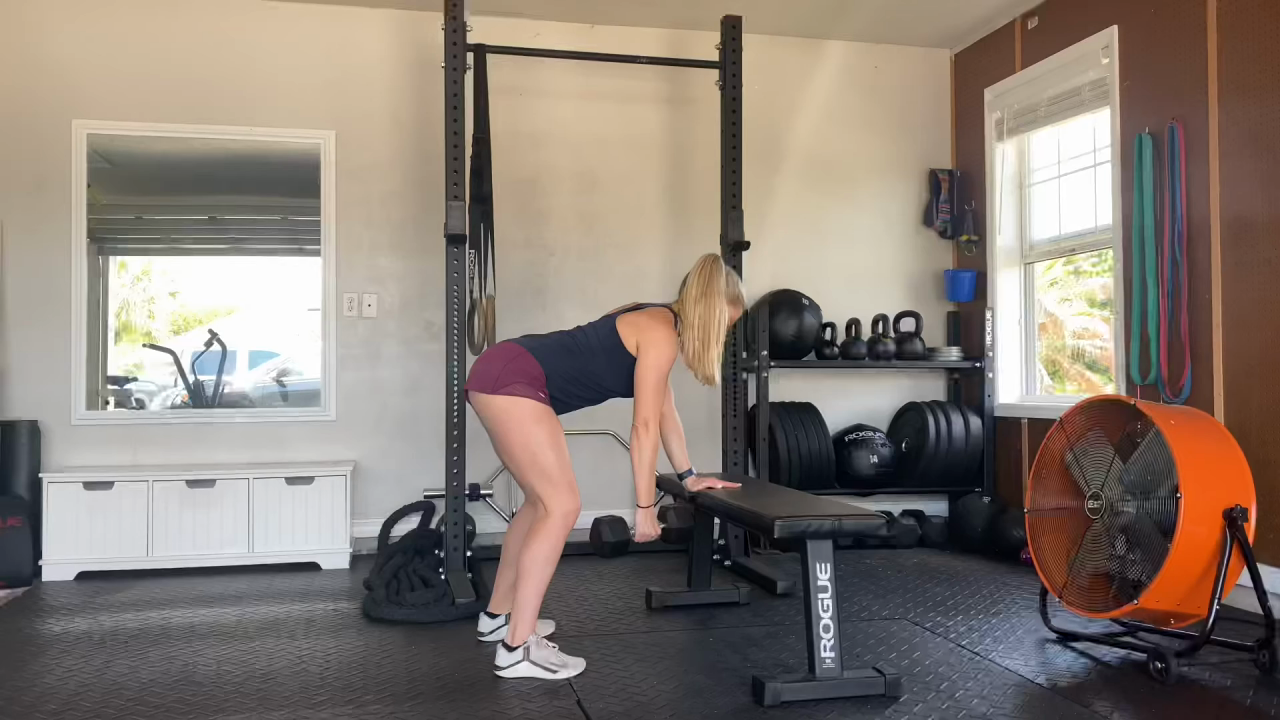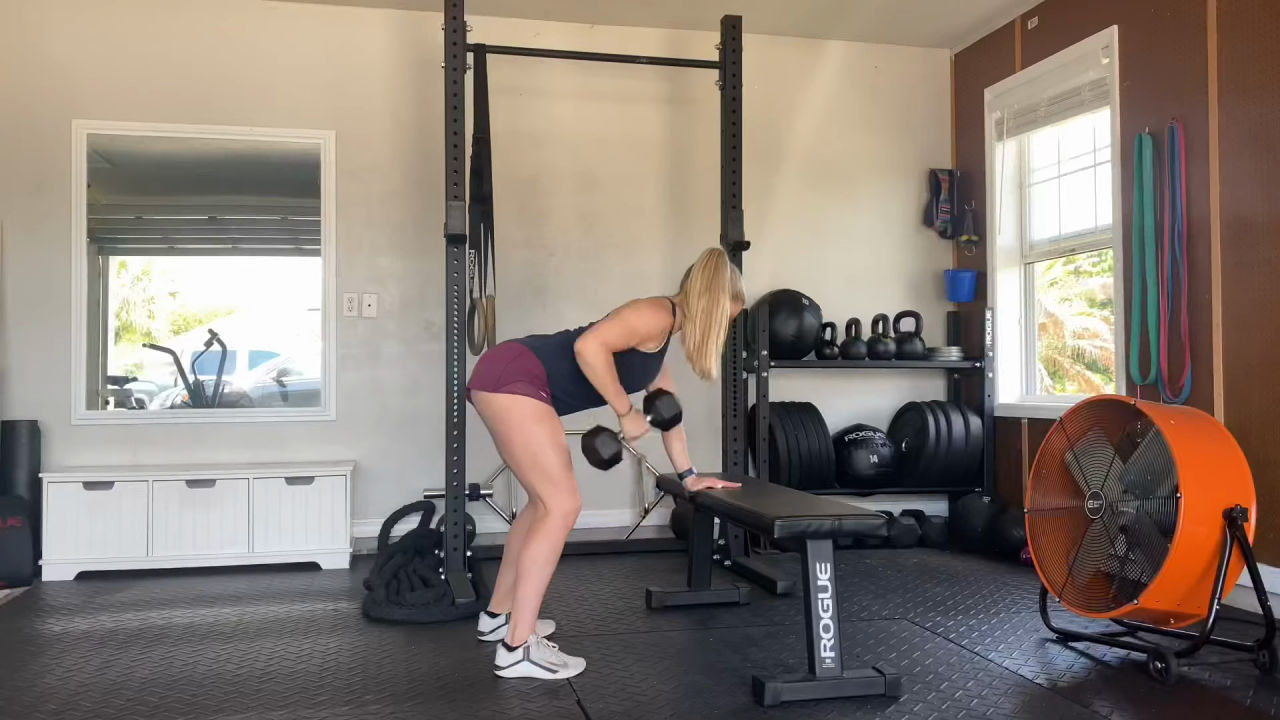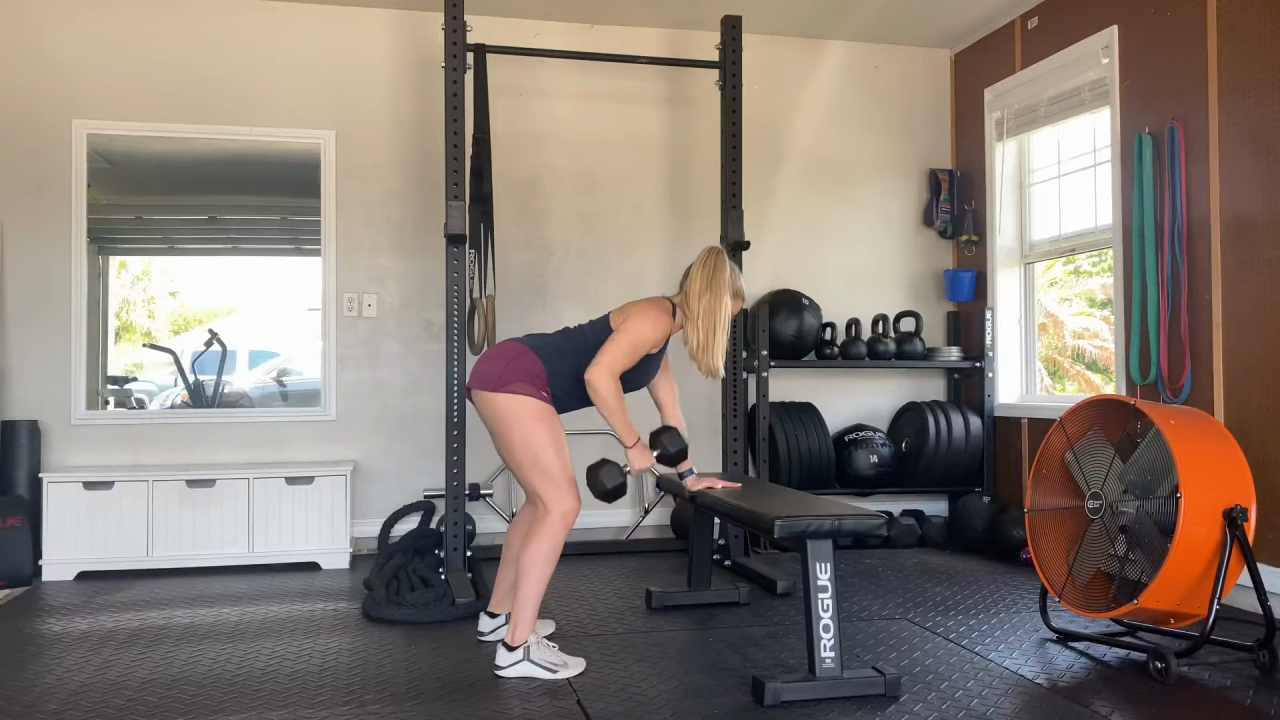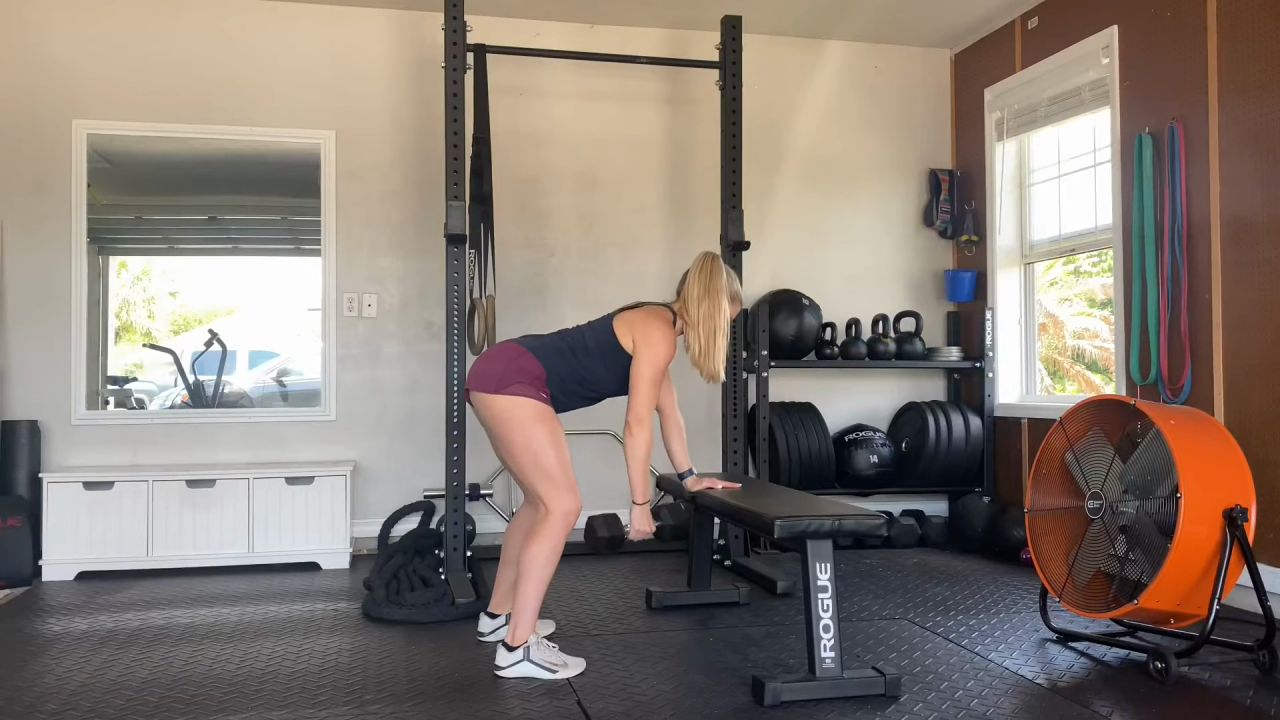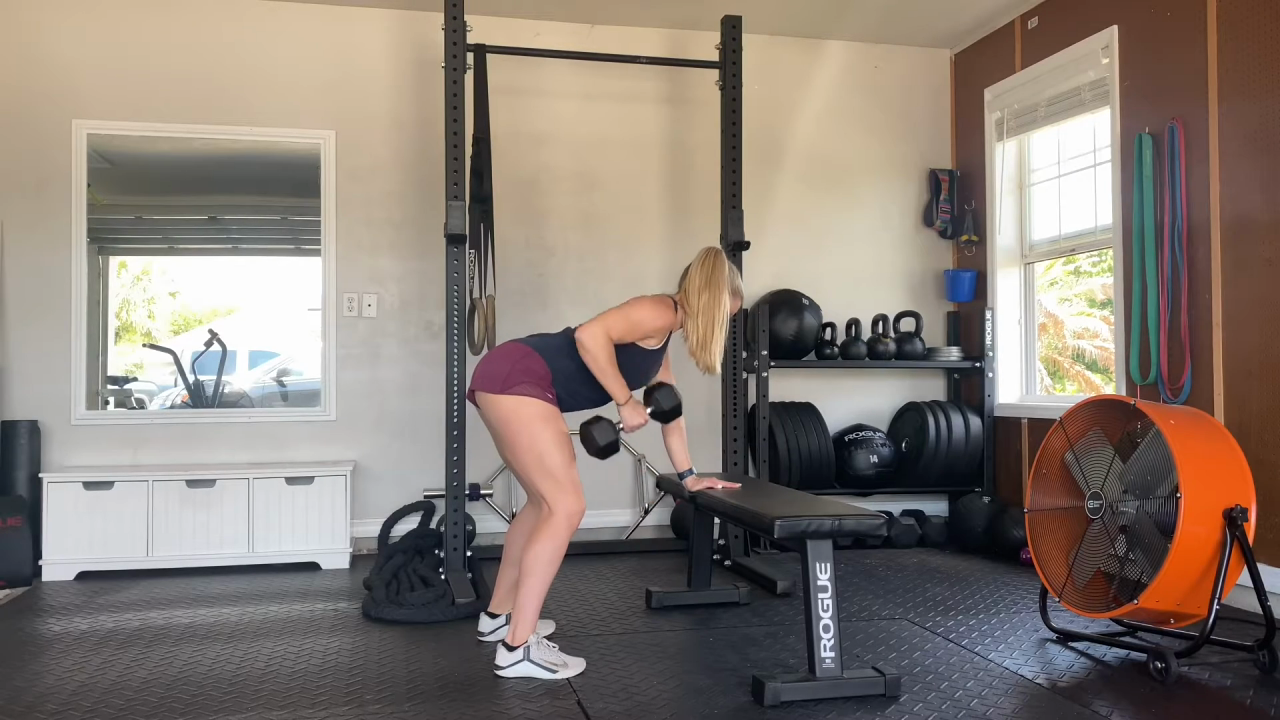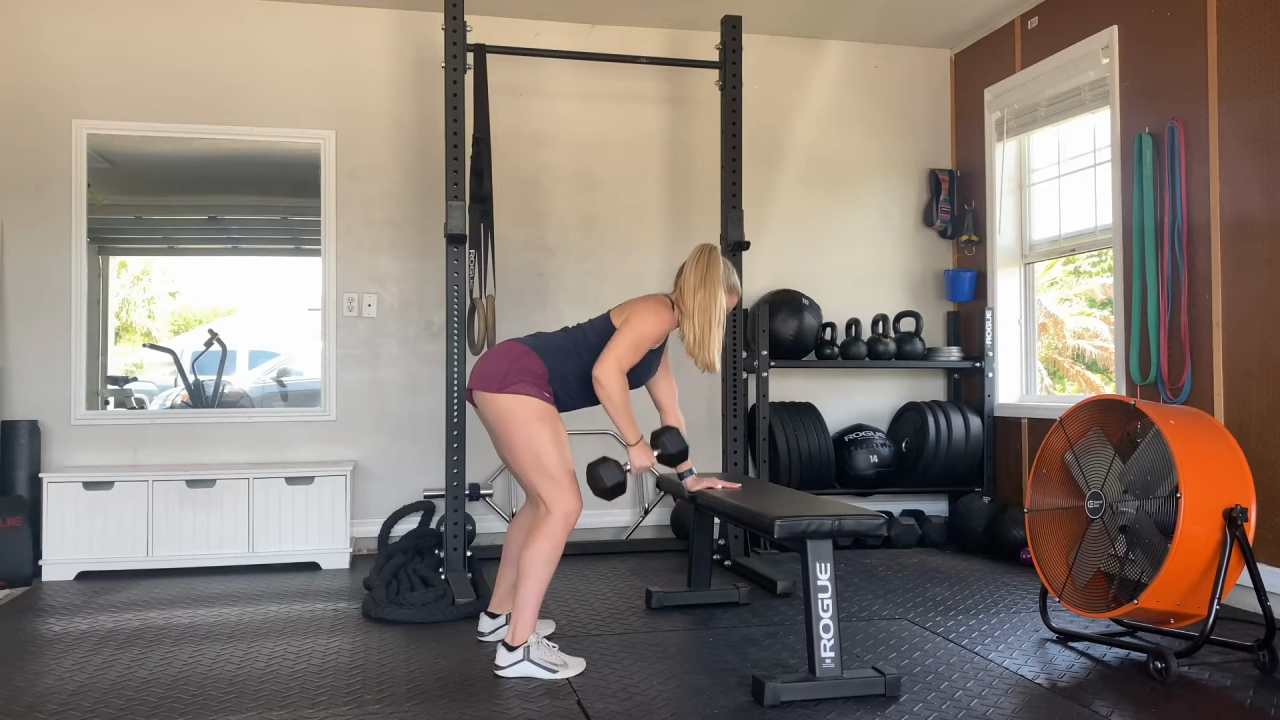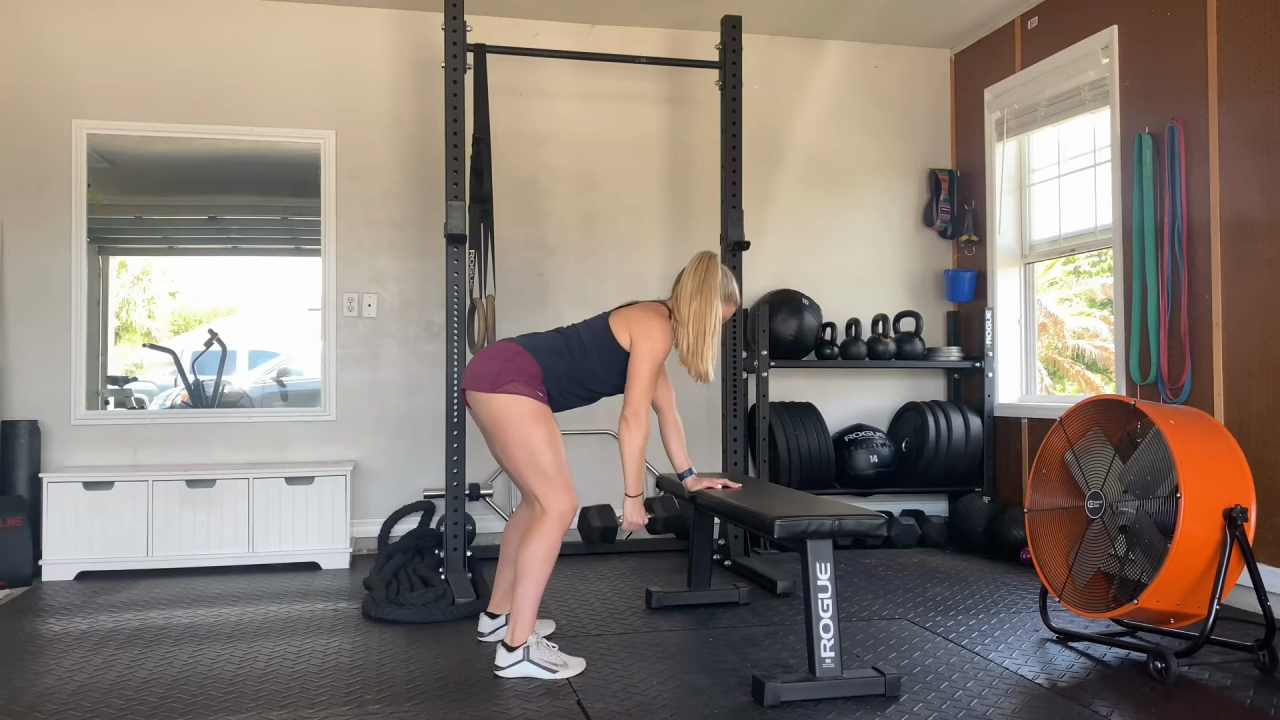
dt=0.4s
person 1, frame 1
left shoulder: (653, 325)
right shoulder: (662, 332)
left elbow: (666, 411)
right elbow: (644, 427)
left wrist: (689, 477)
right wrist: (646, 507)
left hip: (502, 376)
right hip: (512, 378)
left knee: (543, 502)
right knee: (561, 507)
left ankle: (498, 615)
right ankle: (517, 649)
person 1, frame 2
left shoulder: (660, 333)
right shoulder: (657, 315)
right elbow: (588, 345)
left wrist: (688, 476)
right wrist: (625, 414)
left hip: (509, 380)
right hip: (514, 377)
left knee: (546, 502)
right knee: (561, 507)
left ankle: (499, 614)
right ankle: (517, 648)
person 1, frame 3
left shoulder: (658, 328)
right shoulder: (656, 317)
left elbow: (669, 406)
right elbow: (599, 376)
left wrist: (687, 476)
right wrist: (634, 446)
left hip: (505, 377)
right hip: (514, 377)
left knee: (543, 501)
right knee: (561, 506)
left ankle: (499, 615)
right ankle: (517, 648)
person 1, frame 4
left shoulder: (655, 328)
right shoulder: (660, 332)
left elbow: (668, 409)
right elbow: (638, 424)
left wrist: (688, 477)
right wrist: (640, 506)
left hip: (502, 377)
right hip: (513, 379)
left knee: (542, 502)
right knee: (562, 508)
left ankle: (498, 615)
right ankle: (518, 647)
person 1, frame 5
left shoulder: (659, 335)
right shoulder: (659, 313)
right elbow: (589, 336)
left wrist: (688, 476)
right wrist: (624, 402)
left hip: (509, 379)
right hip: (517, 378)
left knee: (546, 502)
right knee: (566, 508)
left ankle: (499, 614)
right ankle: (518, 647)
person 1, frame 6
left shoulder: (657, 330)
right shoulder: (657, 314)
left elbow: (668, 406)
right elbow: (605, 375)
left wrist: (686, 475)
right wrist: (636, 445)
left hip: (508, 379)
right hip: (515, 378)
left knee: (544, 501)
right knee: (563, 507)
left ankle: (499, 615)
right ankle: (518, 647)
person 1, frame 7
left shoulder: (653, 330)
right shoulder: (656, 326)
left elbow: (666, 409)
right elbow: (634, 416)
left wrist: (688, 476)
right wrist: (635, 497)
left hip: (500, 378)
right hip: (507, 377)
left knee: (540, 501)
right knee: (559, 506)
left ankle: (498, 614)
right ankle: (518, 647)
